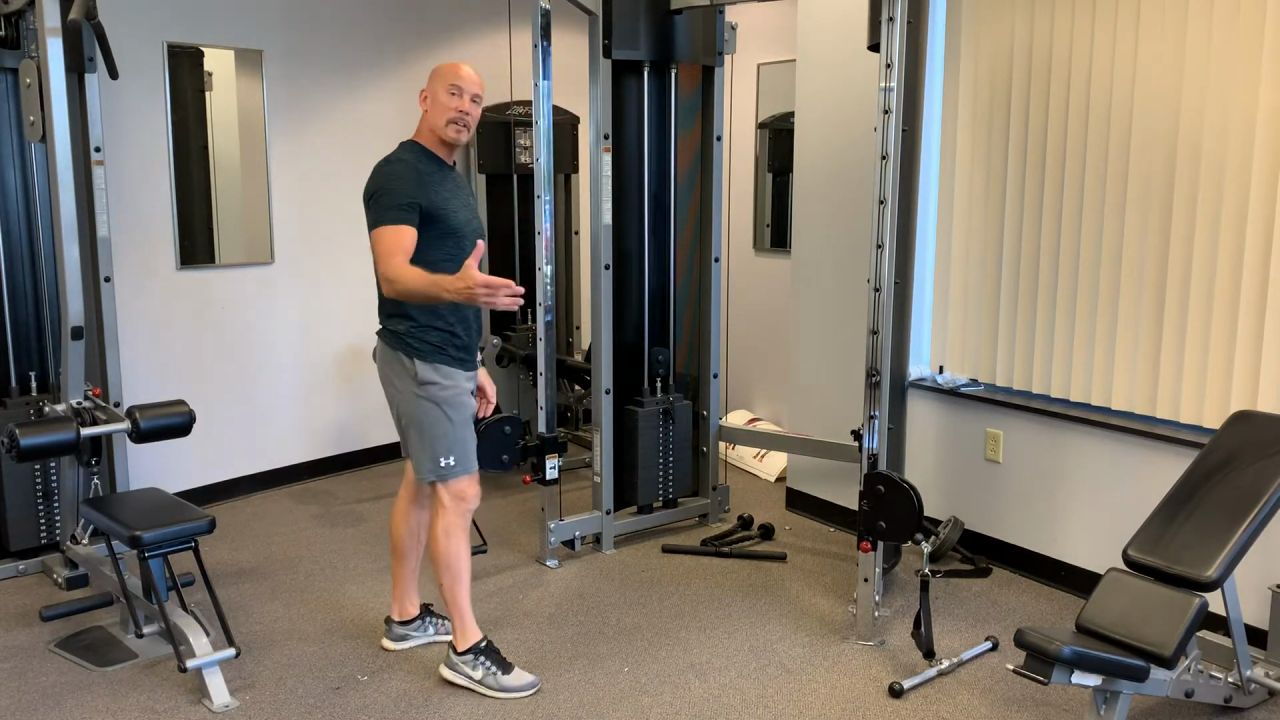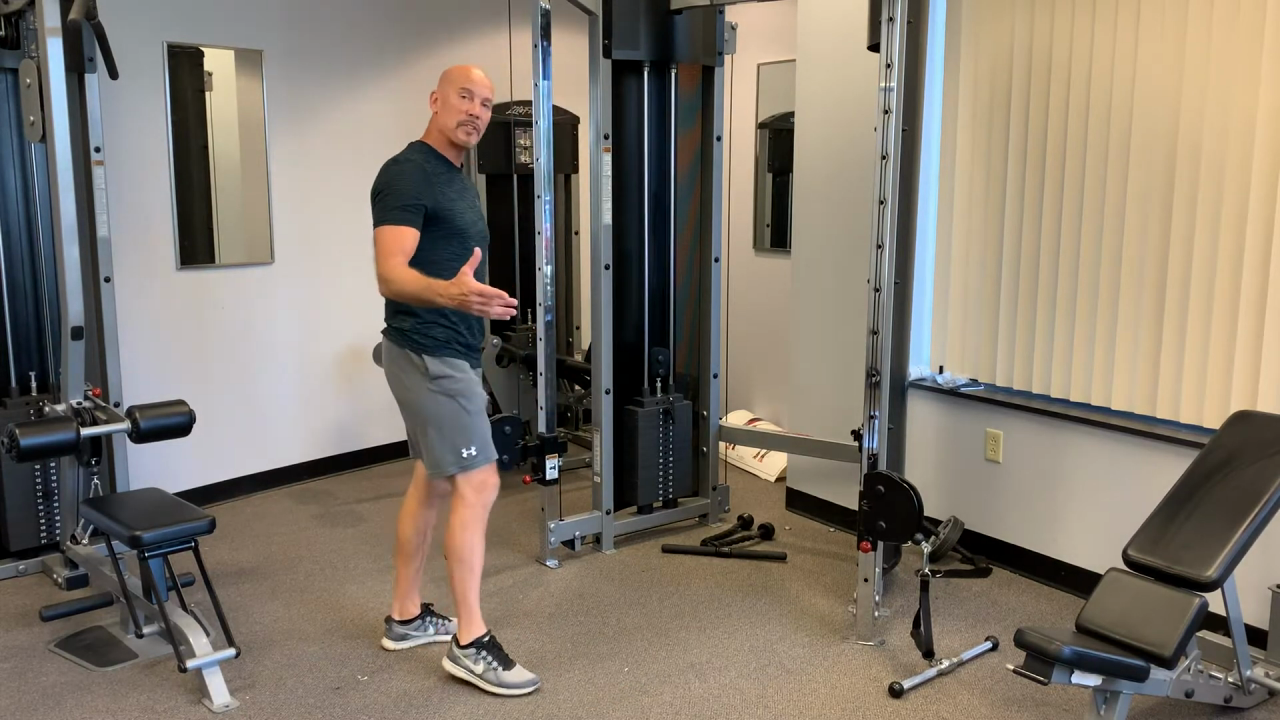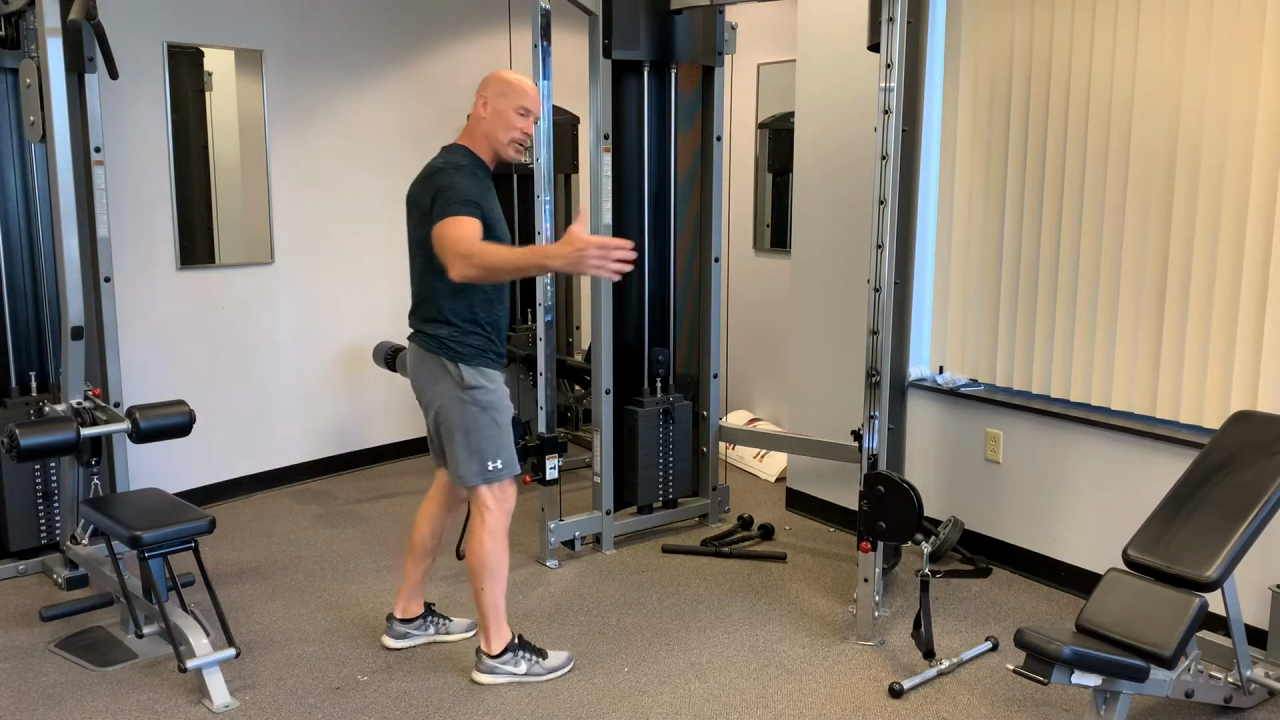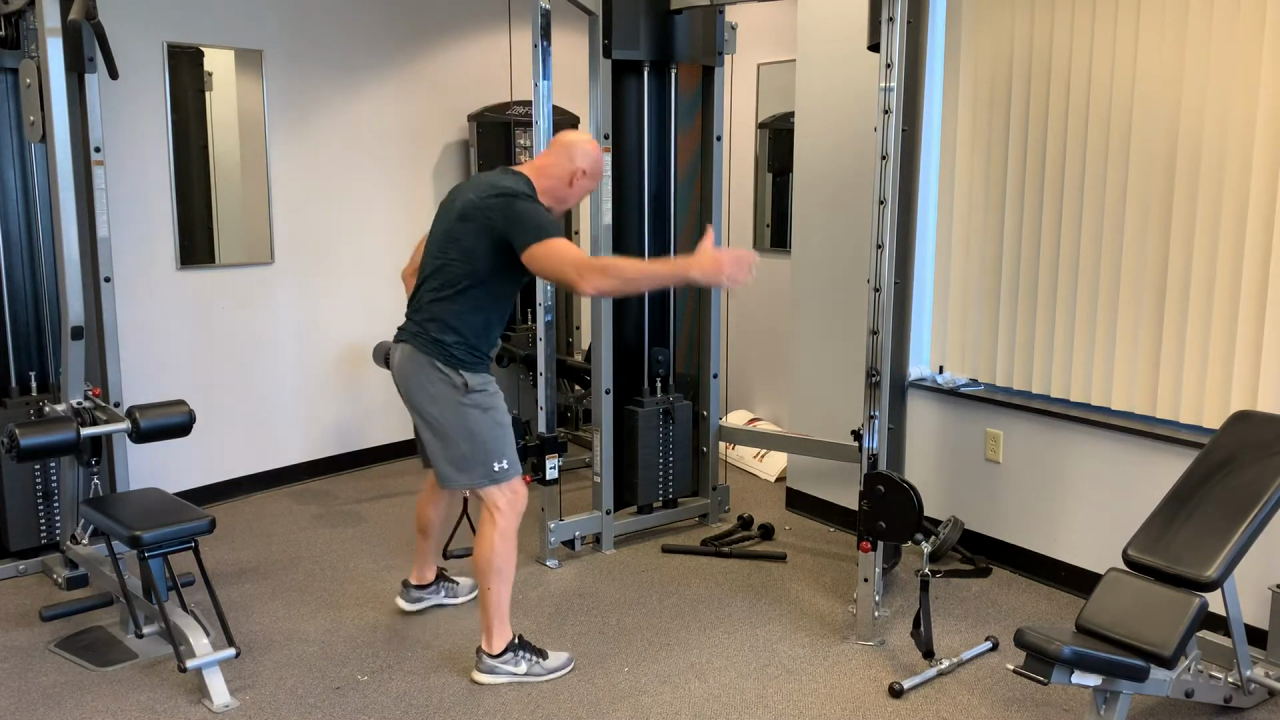
dt=0.4s
person 1, frame 1
left shoulder: (454, 181)
right shoulder: (398, 174)
right elbow: (393, 276)
left wrist: (476, 364)
right wrist: (457, 287)
left hip: (448, 360)
right hip: (421, 361)
left knee: (422, 484)
right knee: (459, 494)
left ankle: (406, 616)
right ankle: (467, 648)
person 1, frame 2
left shoulder: (460, 182)
right shoulder: (406, 174)
right elbow: (392, 274)
left wrist: (472, 367)
right wrist: (450, 294)
left hip: (450, 355)
right hip: (429, 357)
left knee: (432, 484)
right knee: (477, 486)
left ankle: (407, 615)
right ankle: (471, 642)
person 1, frame 3
left shoulder: (465, 174)
right shoulder: (451, 177)
right elbow: (461, 264)
right wrist: (560, 257)
left hip: (447, 355)
right hip: (458, 362)
left knee: (451, 487)
right knee: (493, 498)
left ankle: (409, 615)
right ankle: (497, 649)
person 1, frame 4
left shoulder: (480, 189)
right shoulder: (516, 207)
left elbow: (411, 272)
right elbow: (587, 276)
right wrist: (690, 268)
left hip: (415, 355)
right hip: (449, 369)
left knee: (450, 475)
right knee: (505, 499)
left ankle: (422, 581)
right ankle: (499, 650)
